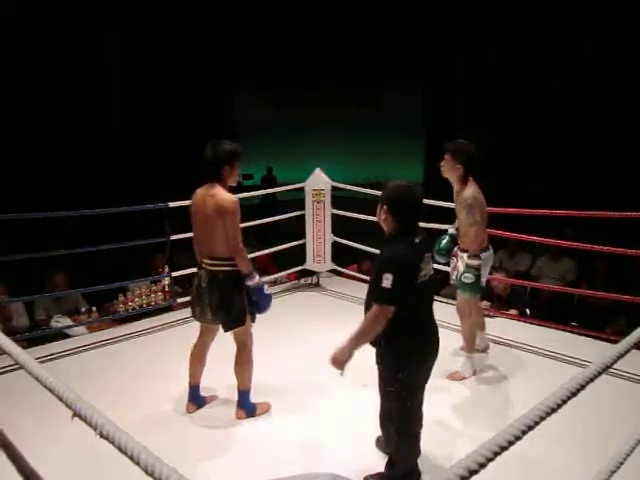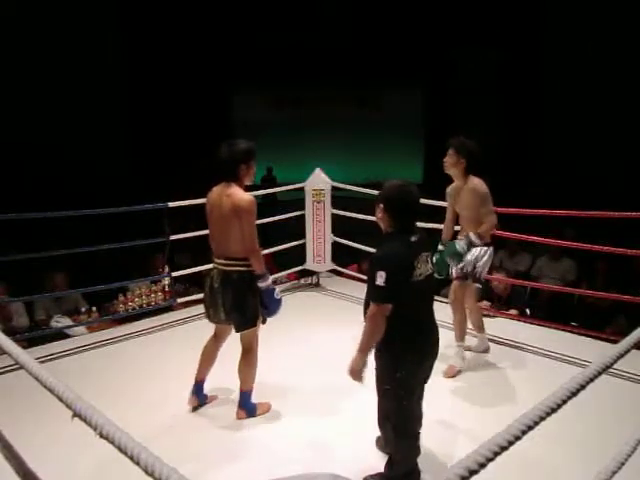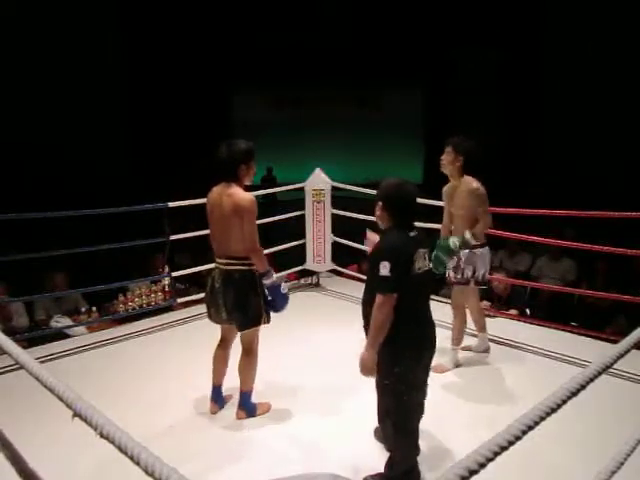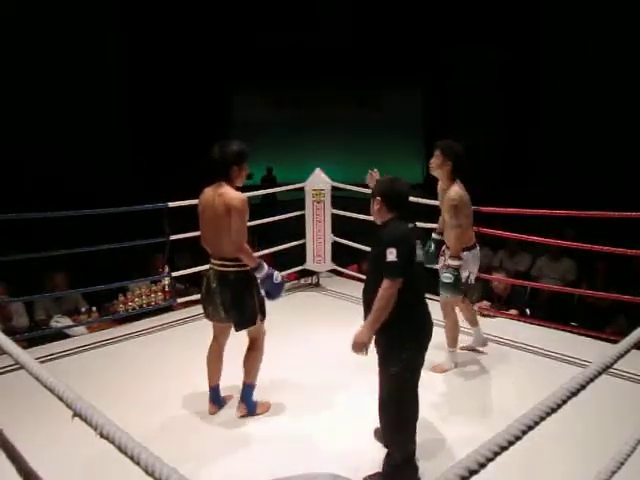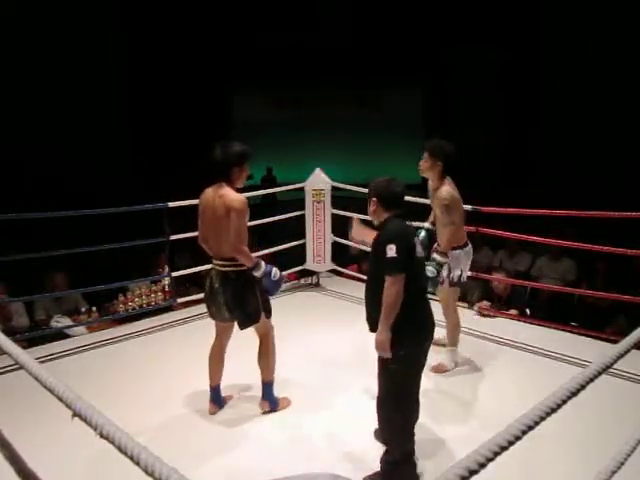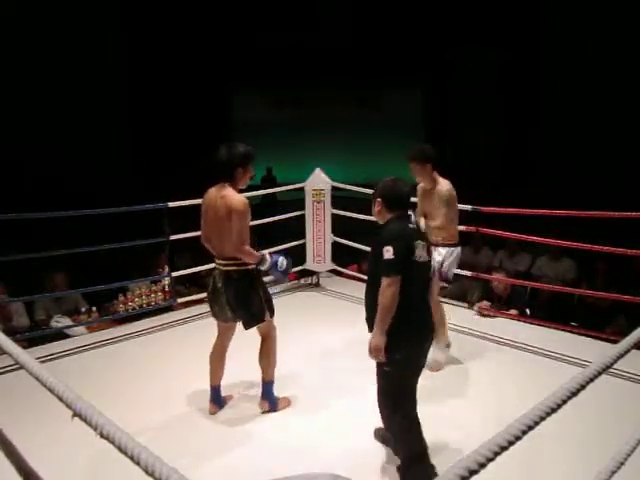
dt=0.3s
person 1, frame 1
left shoulder: (394, 255)
right shoulder: (418, 243)
left elbow: (381, 313)
left wrist: (348, 348)
left hip: (401, 349)
right hip: (423, 341)
left knee: (398, 409)
right knee: (408, 404)
right ankle: (400, 444)
person 1, frame 2
left shoulder: (388, 254)
right shoulder: (421, 243)
left elbow: (379, 312)
left wrist: (361, 355)
left hip: (401, 348)
right hip: (425, 340)
left knee: (396, 409)
right knee: (408, 403)
right ankle: (398, 443)
person 1, frame 3
left shoulder: (389, 246)
right shoulder: (418, 240)
left elbow: (385, 303)
left wrist: (371, 348)
left hip: (399, 342)
right hip: (422, 336)
left knee: (396, 405)
right knee: (409, 400)
right ankle: (393, 434)
person 1, frame 4
left shoulder: (392, 235)
right shoulder: (403, 229)
left elbow: (390, 286)
left wrist: (367, 328)
right wrist: (381, 184)
left hip: (400, 332)
right hip: (412, 327)
left knee: (395, 396)
right knee: (402, 391)
right ankle: (393, 433)
person 1, frame 5
left shoulder: (390, 233)
right shoulder: (402, 229)
left elbow: (394, 283)
left wrist: (384, 329)
left hip: (403, 330)
right hip: (416, 325)
left knee: (393, 396)
right knee: (405, 391)
right ankle: (394, 433)
person 1, frame 6
left shoulder: (390, 235)
right shoulder: (415, 233)
left elbow: (390, 286)
left wrist: (378, 332)
left hip: (400, 332)
right hip: (421, 327)
left knee: (395, 399)
right knee: (402, 391)
right ankle: (395, 435)
person 2, frame 1
left shoulder: (198, 196)
right shoulder: (228, 201)
left elbow: (197, 240)
right elbow: (236, 249)
right wrist: (253, 280)
left hip: (206, 275)
right hip: (227, 277)
left knee: (204, 338)
right knee: (244, 342)
left ankle: (194, 398)
right ankle: (244, 405)
person 2, frame 2
left shoulder: (213, 195)
right shoulder: (245, 201)
right elbow: (252, 249)
right wrist: (265, 281)
left hip: (218, 274)
right hip: (240, 277)
left knee: (218, 335)
right knee: (249, 344)
left ankle: (197, 393)
right ankle: (245, 406)
person 2, frame 3
left shoulder: (213, 195)
right shoulder: (245, 200)
right elbow: (253, 248)
right wrist: (269, 278)
left hip: (220, 274)
right hip: (242, 277)
left knee: (226, 338)
right knee: (249, 344)
left ankle: (216, 397)
right ankle: (245, 406)
person 2, frame 4
left shoulder: (205, 195)
right shoulder: (237, 199)
left elbow: (205, 240)
right elbow: (240, 247)
right wrist: (262, 269)
left hip: (215, 274)
right hip: (236, 277)
left knee: (219, 338)
right knee: (256, 336)
left ankle: (215, 398)
right ankle: (246, 401)
person 2, frame 5
left shoulder: (206, 196)
right shoulder: (237, 200)
left elbow: (203, 240)
right elbow: (238, 248)
right wrist: (260, 268)
left hip: (217, 275)
right hip: (238, 277)
left knee: (221, 338)
right knee: (266, 334)
left ankle: (215, 398)
right ankle: (269, 398)
person 2, frame 6
left shoulder: (209, 196)
right shoulder: (238, 202)
left elbow: (206, 240)
right elbow: (239, 248)
right wrist: (264, 260)
left hip: (219, 275)
right hip: (241, 277)
left knee: (223, 338)
right knee: (268, 332)
left ankle: (215, 398)
right ankle: (268, 398)
person 3, frame 1
left shoulder: (468, 196)
right shoulder: (461, 186)
left elbow: (474, 236)
left wrist: (472, 268)
right wrist: (450, 235)
left hip: (476, 254)
right hip: (465, 250)
left knee: (464, 306)
right knee: (472, 300)
left ankle: (469, 364)
right ankle: (481, 341)
person 3, frame 2
left shoulder: (478, 189)
right shoulder: (451, 190)
left elbow: (491, 224)
left wrist: (467, 242)
right wrist: (443, 249)
left hip: (478, 249)
right hip: (462, 248)
left knee: (456, 298)
right knee: (469, 299)
left ankle: (459, 357)
right ankle: (482, 343)
person 3, frame 3
left shoulder: (474, 189)
right shoulder: (447, 190)
left elbow: (485, 224)
left wrist: (460, 241)
right wrist: (441, 246)
left hip: (474, 251)
right hip: (458, 250)
left knee: (458, 303)
right knee: (471, 299)
left ankle: (452, 357)
right ankle: (483, 342)
person 3, frame 4
left shoulder: (454, 195)
right shoulder: (442, 185)
left elbow: (458, 239)
left wrist: (452, 266)
right wrist: (435, 239)
left hip: (464, 254)
right hip: (452, 249)
left knee: (447, 304)
right knee: (462, 297)
left ankle: (452, 357)
right ankle: (479, 338)
person 3, frame 5
left shoulder: (445, 194)
right shoulder: (432, 184)
left elbow: (450, 233)
left wrist: (437, 261)
right wrist: (427, 229)
left hip: (456, 252)
right hip: (446, 248)
left knee: (448, 303)
right knee: (445, 297)
left ankle: (451, 357)
right ankle: (450, 337)
person 3, frame 6
left shoulder: (444, 190)
right shoulder: (422, 188)
left elbow: (443, 226)
left wrist: (419, 223)
left hip: (447, 249)
right hip: (433, 247)
left knee: (428, 295)
right knee: (431, 295)
left ankle: (440, 351)
right ankle: (442, 338)
